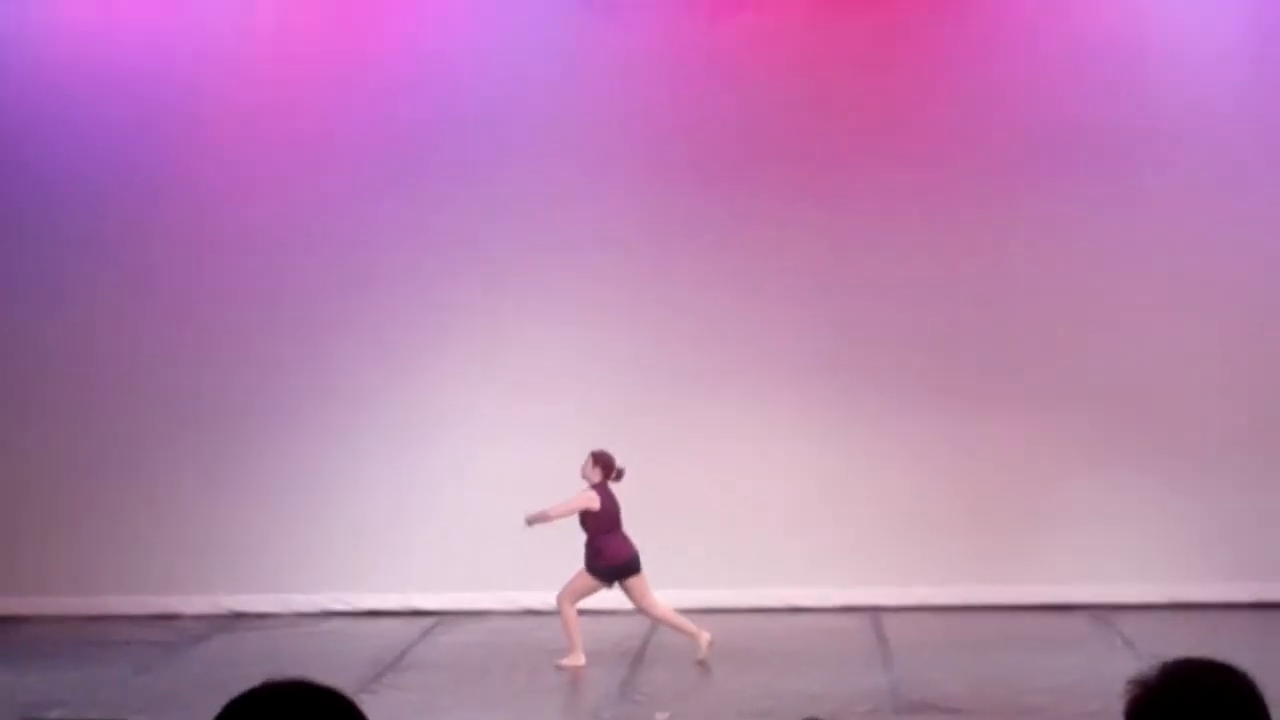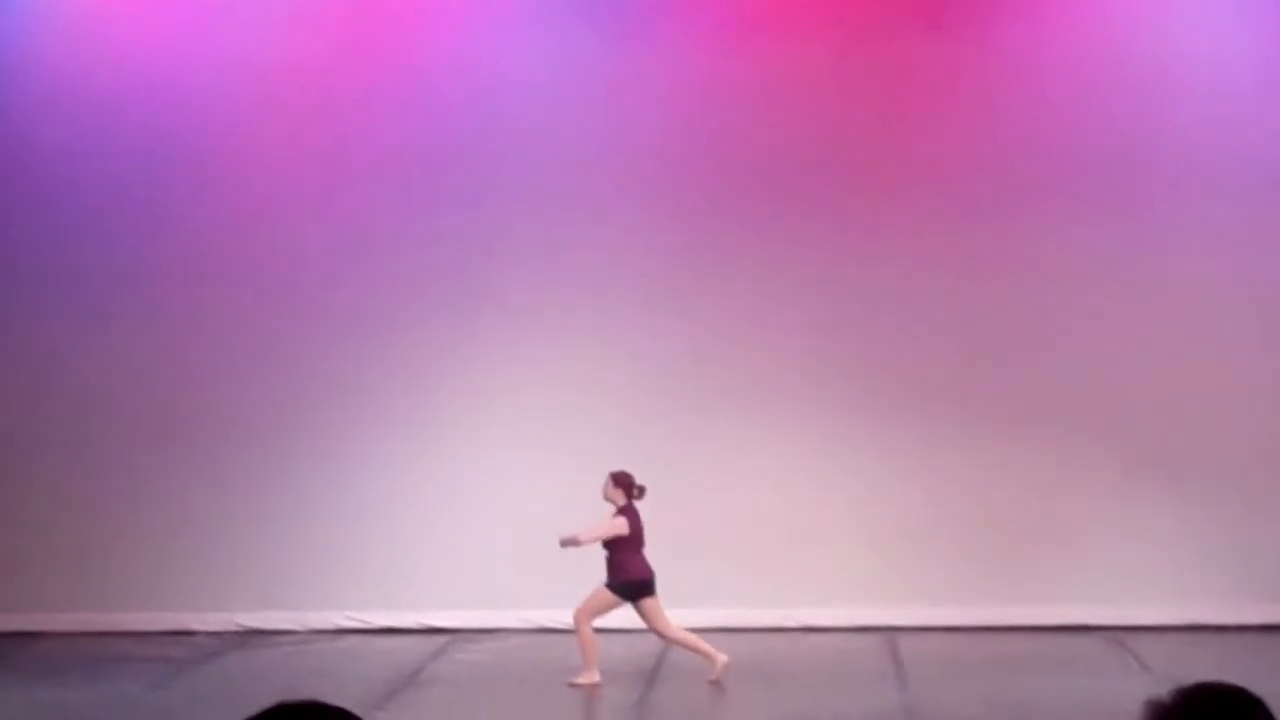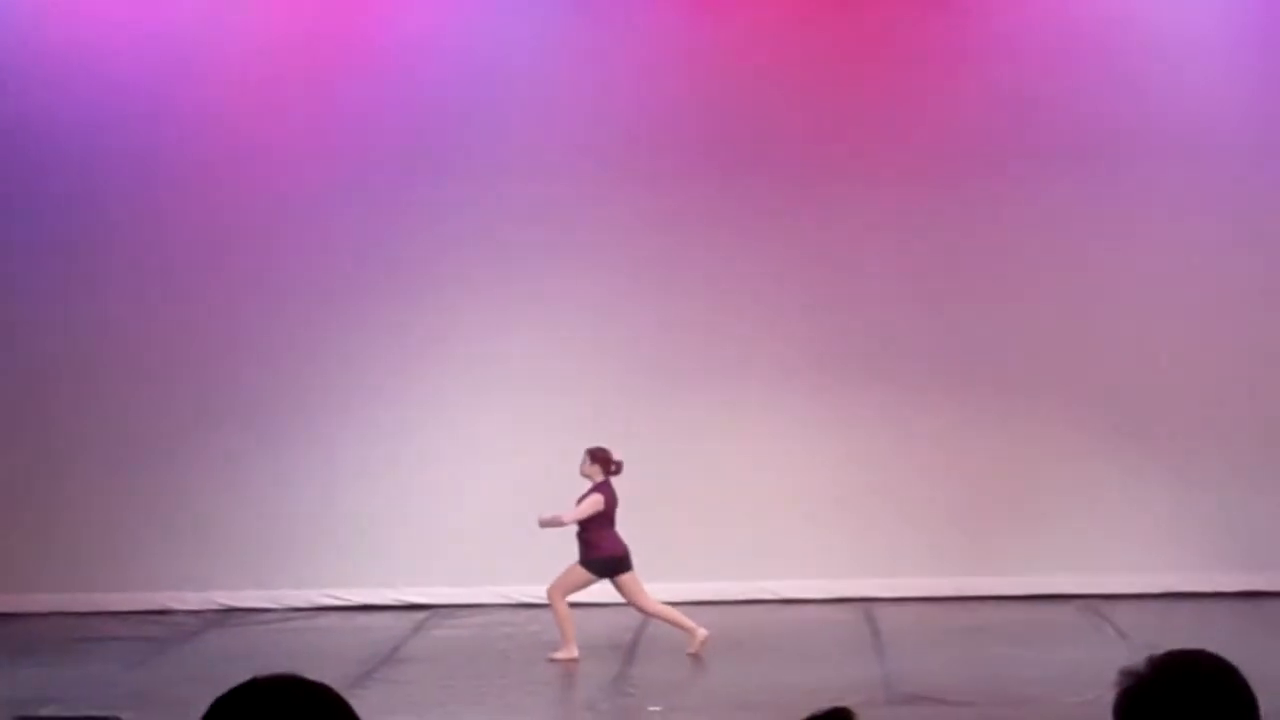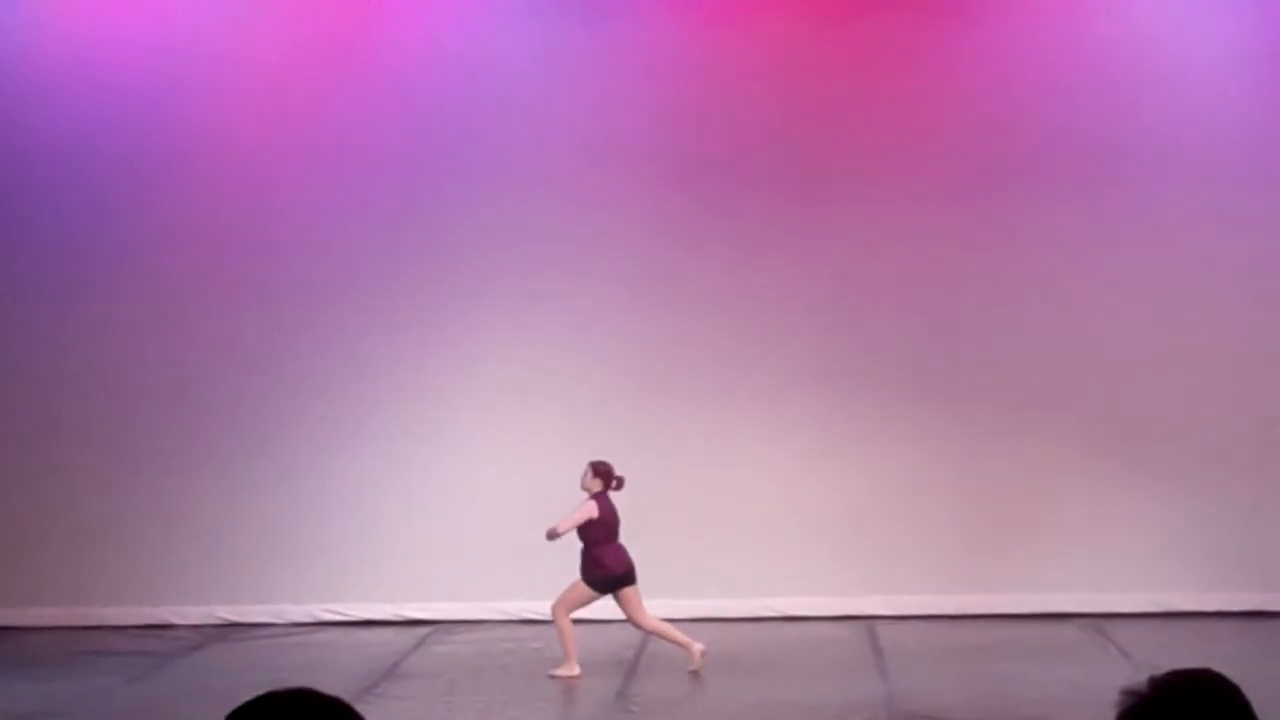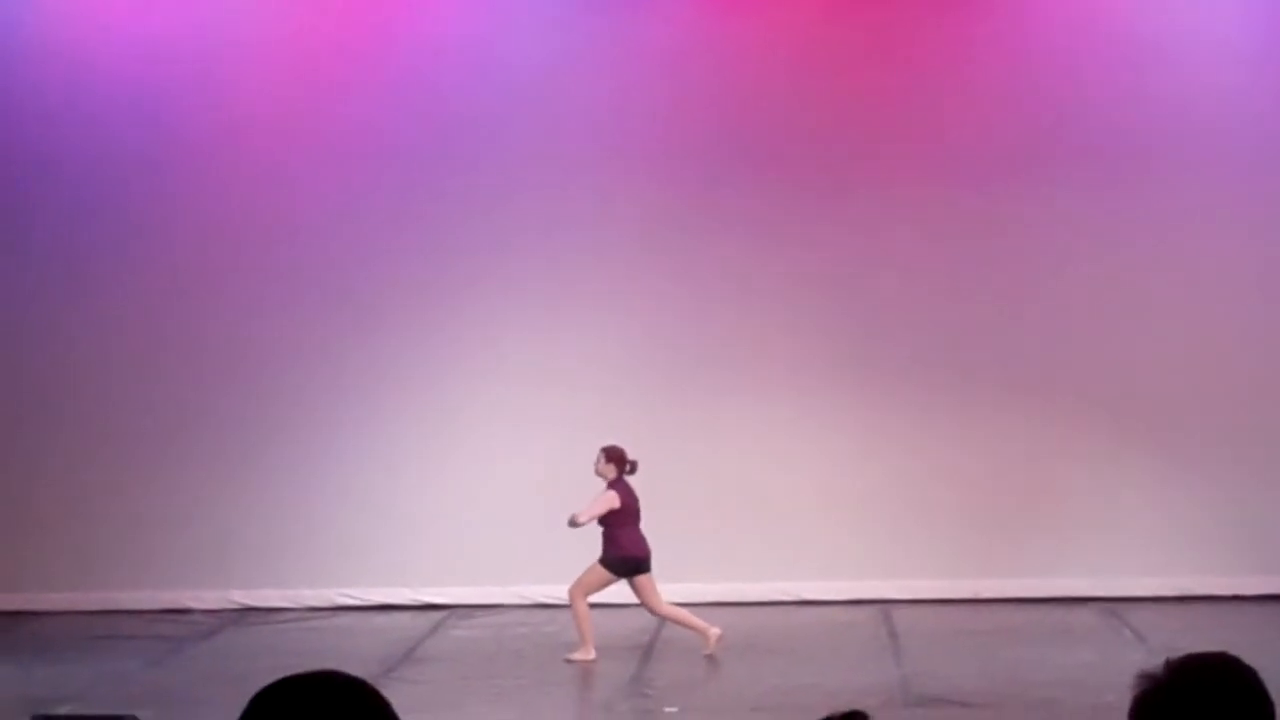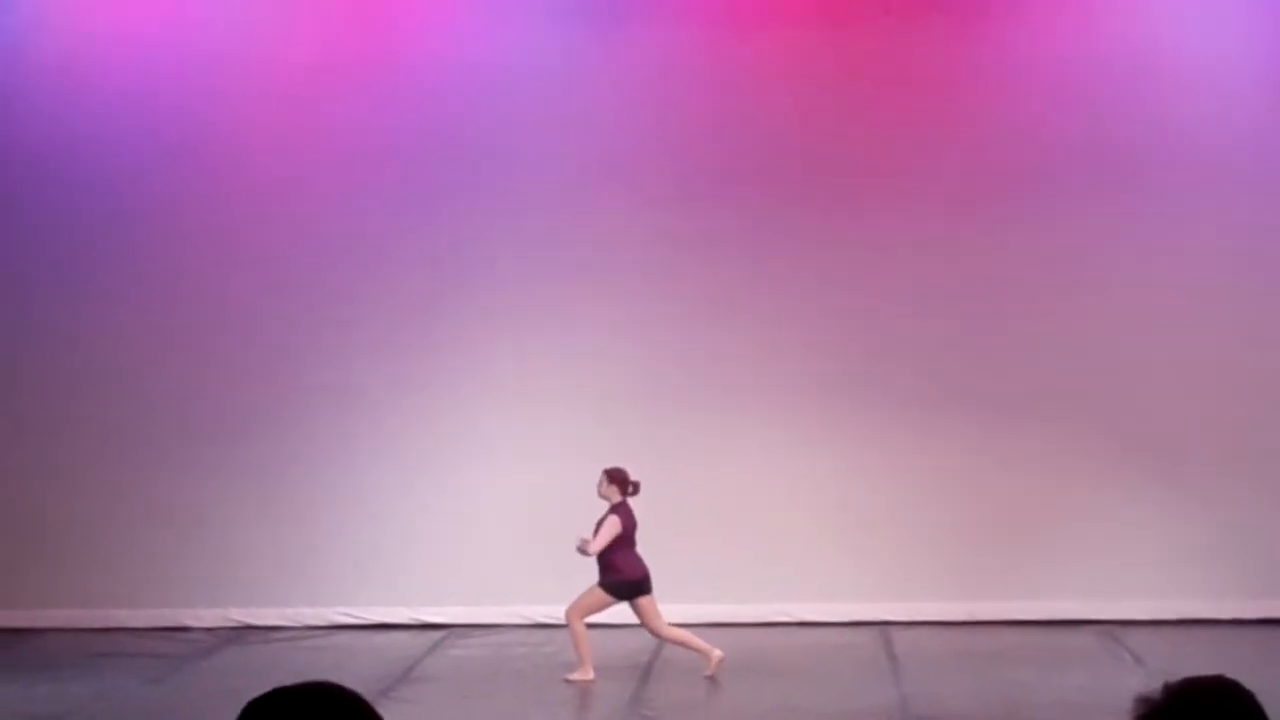
dt=0.3s
person 1, frame 1
left shoulder: (591, 495)
right shoulder: (604, 493)
left elbow: (552, 513)
left wrist: (532, 518)
left hip: (606, 562)
right hip: (626, 557)
left knee: (565, 599)
right knee: (650, 606)
left ankle: (576, 655)
right ankle: (699, 635)
person 1, frame 2
left shoulder: (621, 519)
right shoulder: (627, 513)
left elbow: (584, 538)
left wrist: (565, 540)
left hip: (628, 579)
right hip: (640, 577)
left knee: (581, 616)
right knee: (664, 629)
left ankle: (591, 673)
right ankle: (716, 657)
person 1, frame 3
left shoulder: (598, 496)
right shoulder: (602, 490)
left elbow: (567, 519)
left wrist: (544, 521)
right wrist: (551, 520)
left hip: (601, 557)
right hip: (615, 554)
left knee: (555, 592)
right knee: (644, 603)
left ankle: (569, 648)
right ankle: (695, 630)
person 1, frame 4
left shoulder: (592, 504)
right shoulder: (604, 502)
left elbow: (560, 528)
left wrist: (551, 534)
left hip: (602, 572)
right hip: (622, 568)
left knee: (559, 609)
right knee: (641, 619)
left ankle: (571, 666)
right ankle: (692, 646)
person 1, frame 5
left shoulder: (612, 493)
right shoulder: (623, 488)
left elbow: (581, 518)
left wrist: (573, 520)
left hip: (621, 555)
right hip: (637, 553)
left knee: (576, 593)
right knee: (657, 606)
left ankle: (587, 650)
right ankle: (708, 631)
person 1, frame 6
left shoulder: (615, 517)
right shoulder: (622, 510)
left elbow: (592, 550)
left wrist: (582, 545)
right wrist: (587, 544)
left hip: (619, 579)
right hip: (637, 576)
left knee: (573, 614)
right knee: (660, 629)
left ankle: (585, 670)
right ankle: (711, 653)
